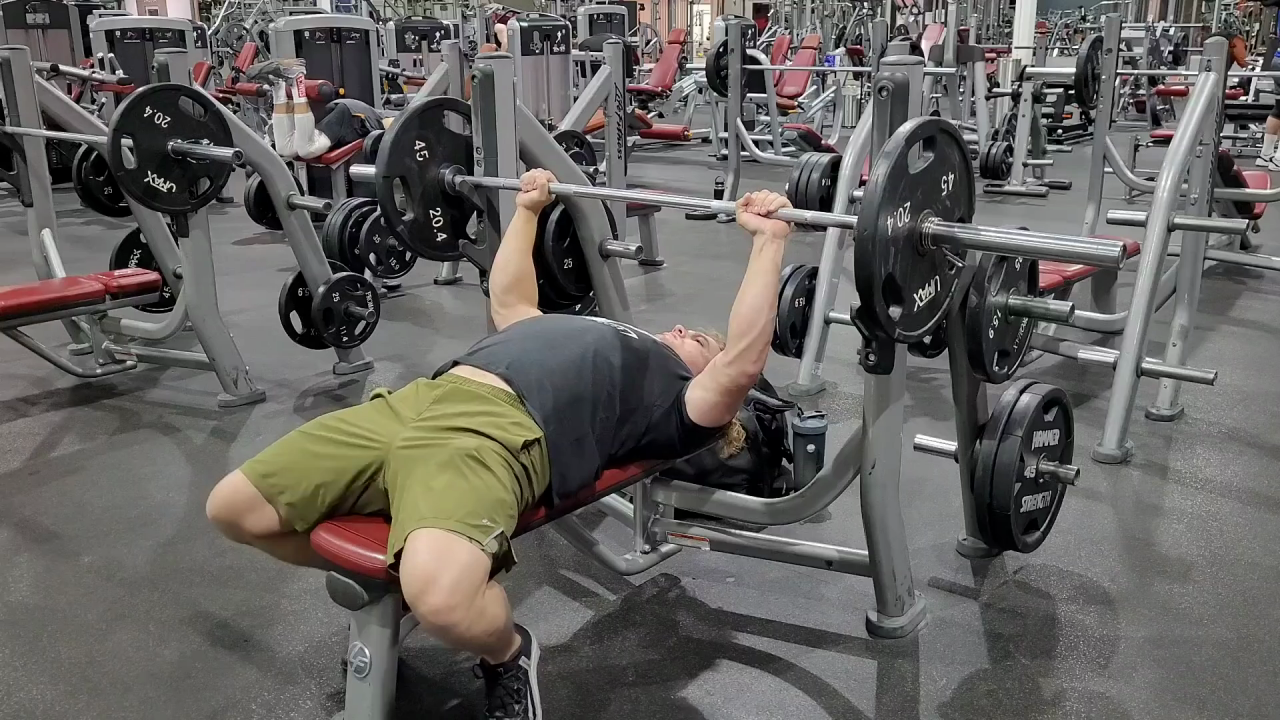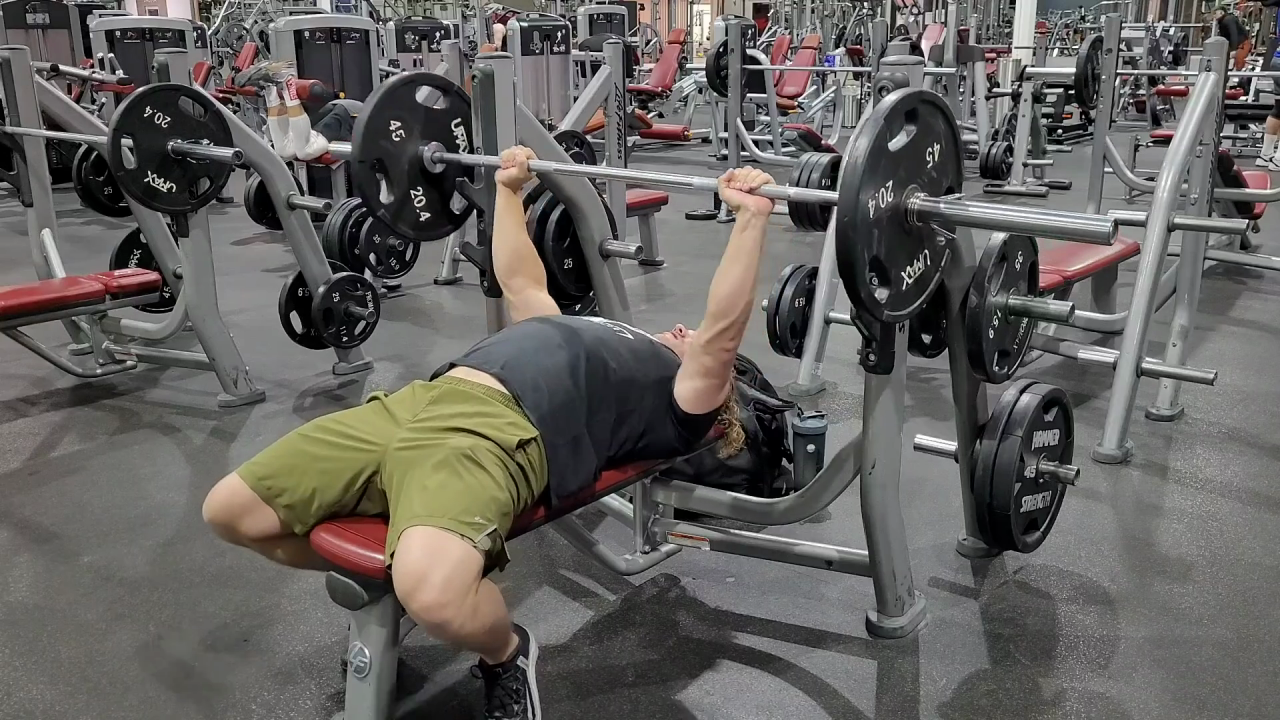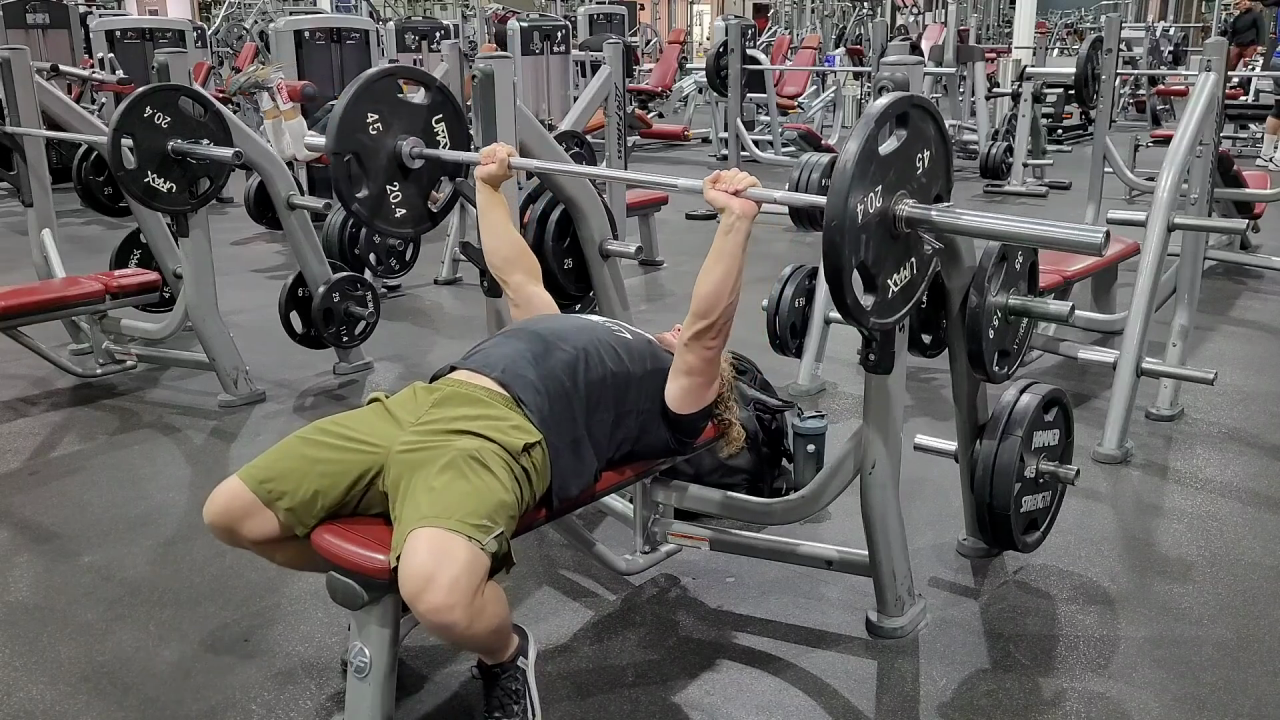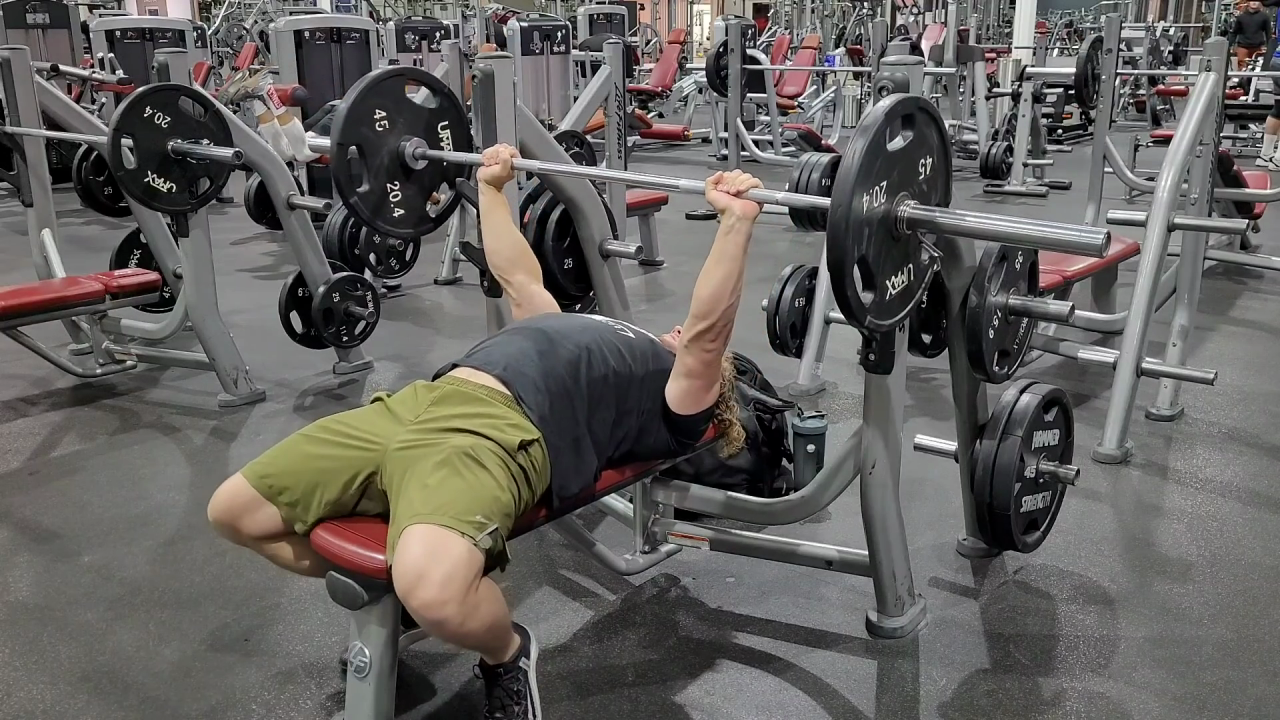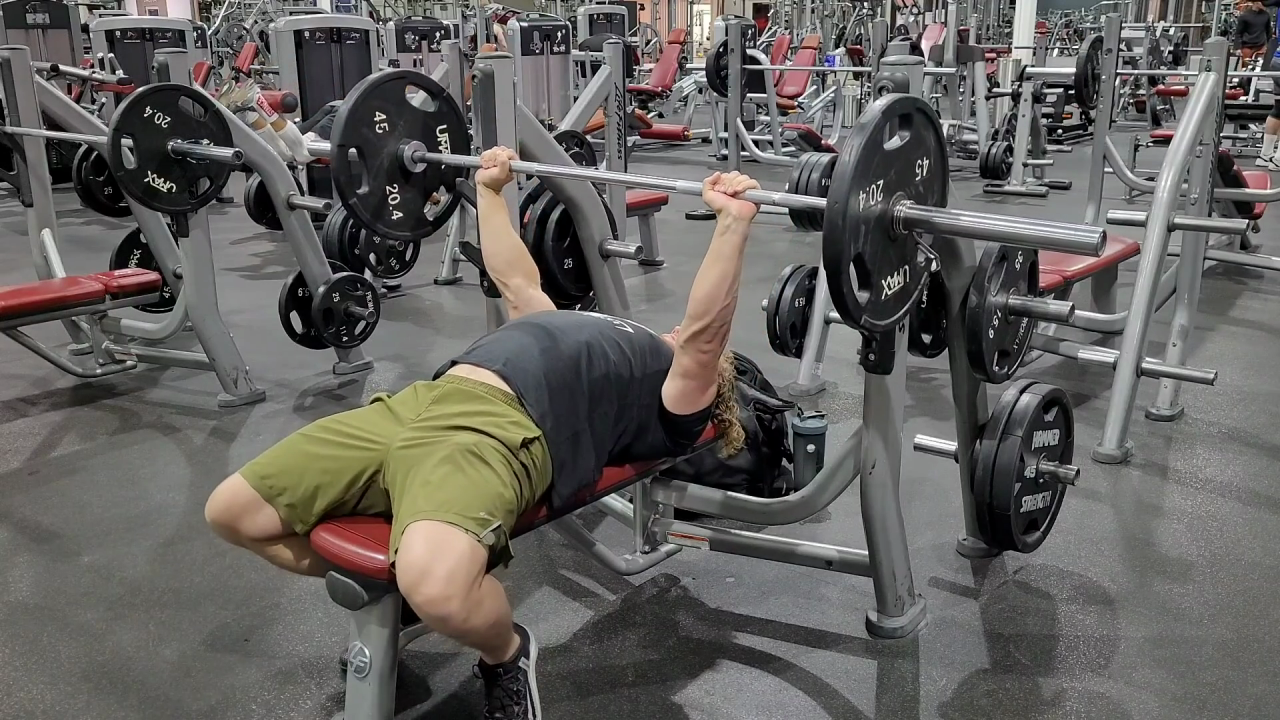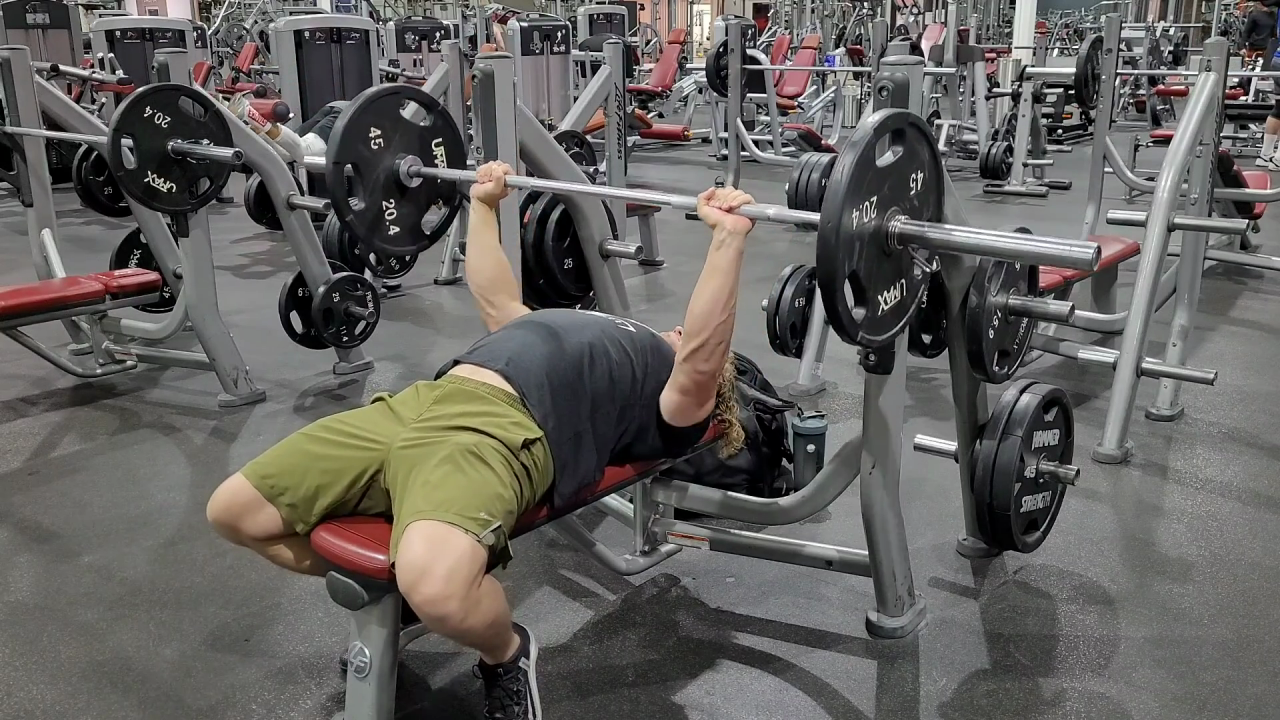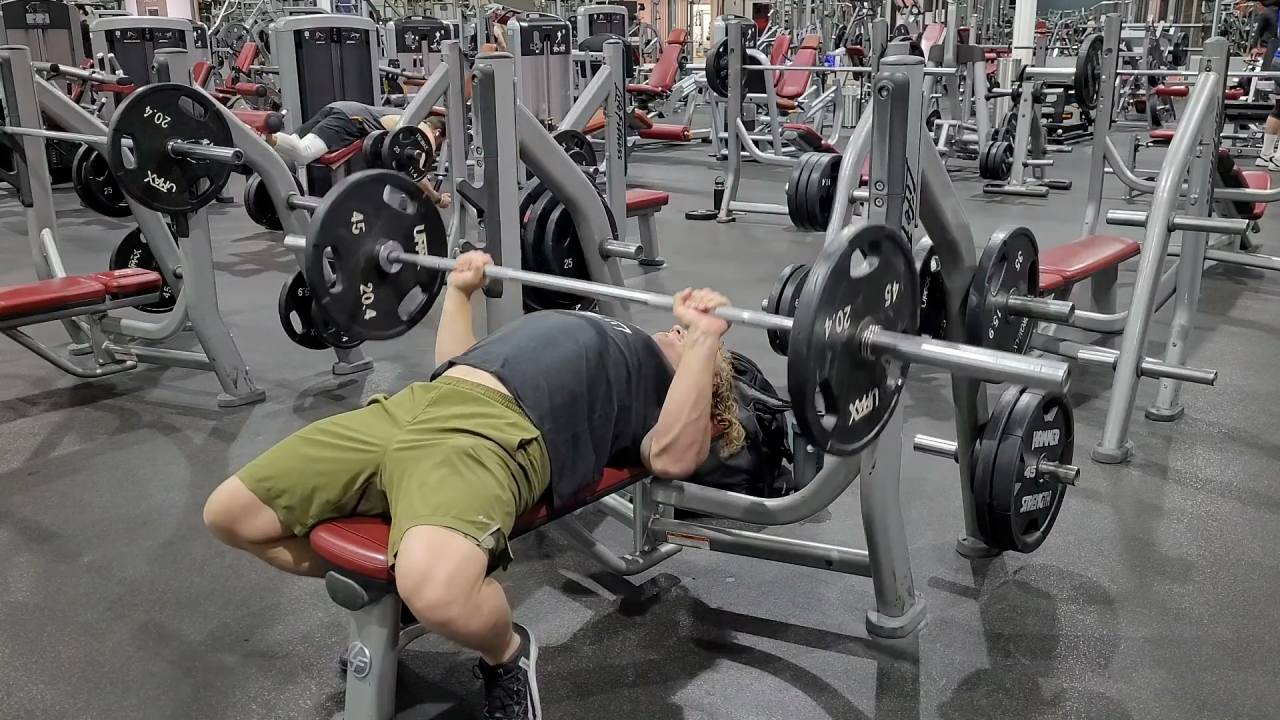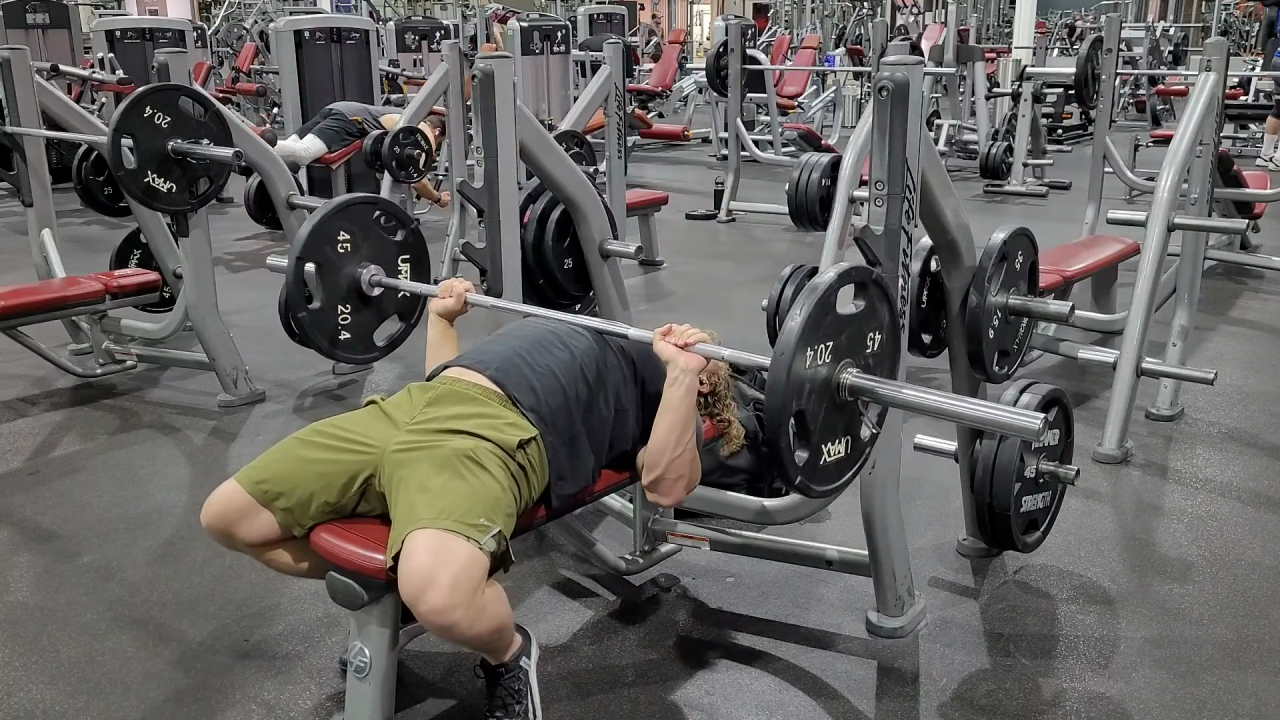
dt=0.4s
person 1, frame 1
left shoulder: (678, 397)
right shoulder: (597, 351)
left elbow: (742, 363)
right elbow: (508, 305)
left wrist: (769, 240)
right wrist: (526, 211)
left hip: (500, 430)
left knee: (439, 598)
right knee: (234, 509)
left ankle: (509, 655)
right ankle: (384, 573)
person 1, frame 2
left shoulder: (676, 400)
right shoulder: (589, 340)
left elbow: (724, 332)
right elbow: (520, 284)
left wrist: (751, 217)
right wrist: (508, 189)
left knee: (433, 595)
right knee: (229, 511)
left ankle: (507, 655)
right ankle: (379, 575)
person 1, frame 3
left shoulder: (677, 398)
right shoulder: (590, 345)
left elbow: (708, 327)
right elbow: (517, 276)
left wrist: (735, 218)
right wrist: (487, 184)
left knee: (439, 597)
right knee: (230, 514)
left ankle: (507, 656)
person 1, frame 4
left shoulder: (676, 398)
right shoulder: (584, 340)
left elbow: (709, 330)
right elbow: (519, 279)
left wrist: (736, 221)
right wrist: (490, 186)
left knee: (432, 593)
right knee: (234, 511)
left ankle: (507, 655)
person 1, frame 5
left shoulder: (676, 399)
right shoulder: (589, 347)
left elbow: (705, 331)
right elbow: (514, 280)
left wrist: (733, 222)
right wrist: (489, 188)
left knee: (437, 590)
right knee: (232, 512)
left ankle: (507, 655)
person 1, frame 6
left shoulder: (676, 401)
right shoulder: (587, 346)
left elbow: (703, 355)
right elbow: (497, 300)
left wrist: (728, 237)
right wrist: (483, 205)
left knee: (435, 589)
right knee: (233, 511)
left ankle: (507, 654)
person 1, frame 7
left shoulder: (669, 387)
right shoulder: (591, 342)
left elbow: (673, 459)
left wrist: (706, 336)
right wrist: (460, 289)
left hip: (500, 431)
left knee: (436, 591)
right knee: (230, 515)
left ankle: (507, 653)
person 1, frame 8
left shoulder: (668, 393)
right shoulder: (582, 340)
left elbow: (667, 486)
left wrist: (683, 369)
right wrist: (441, 317)
left knee: (440, 597)
right knee: (227, 518)
left ankle: (508, 655)
